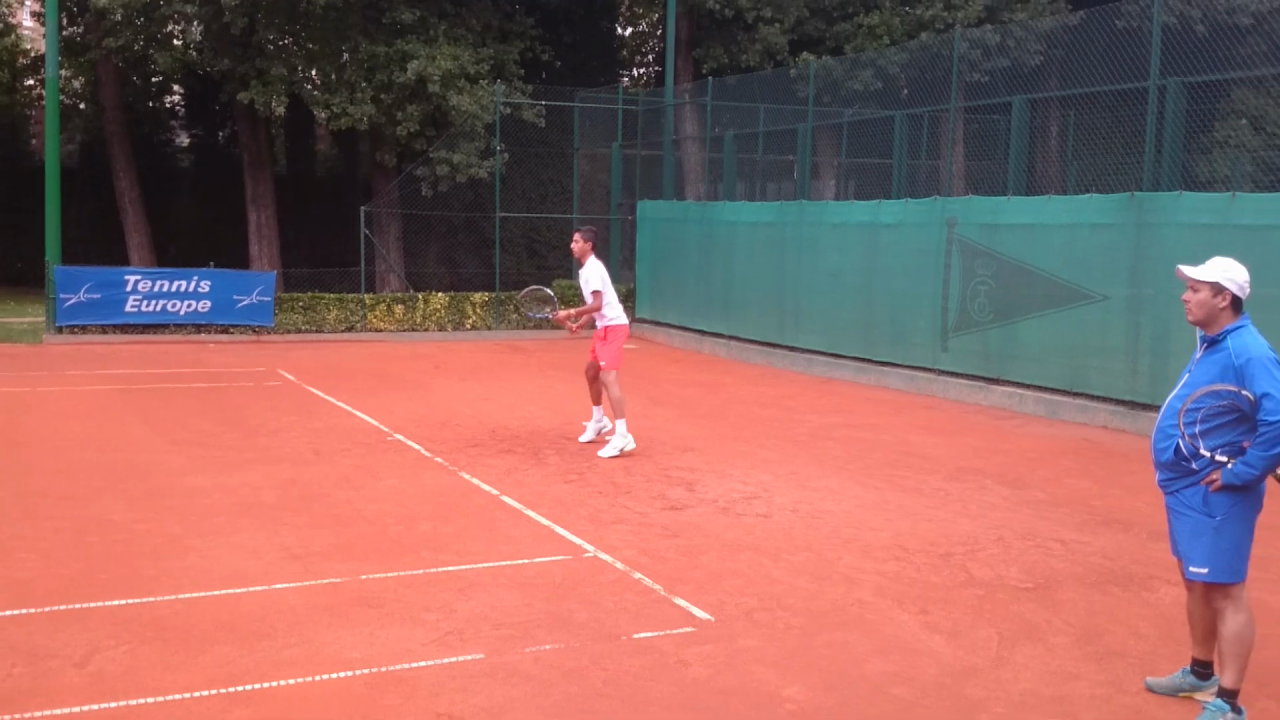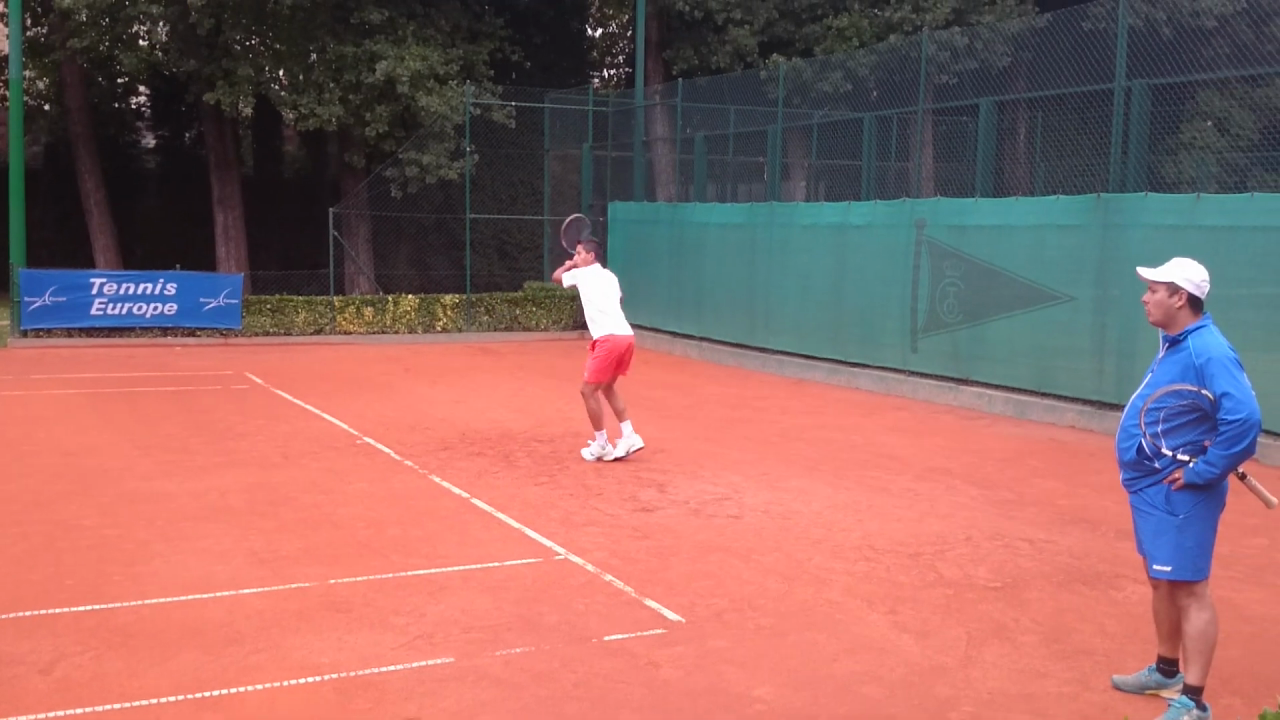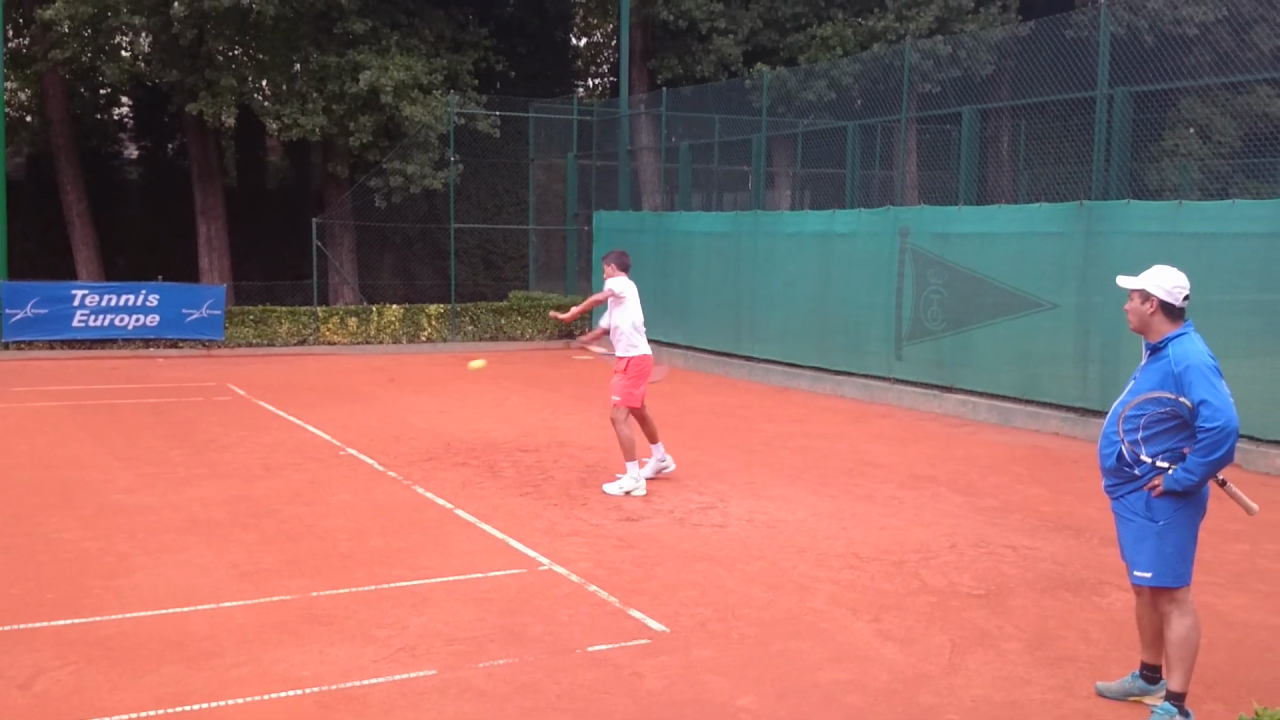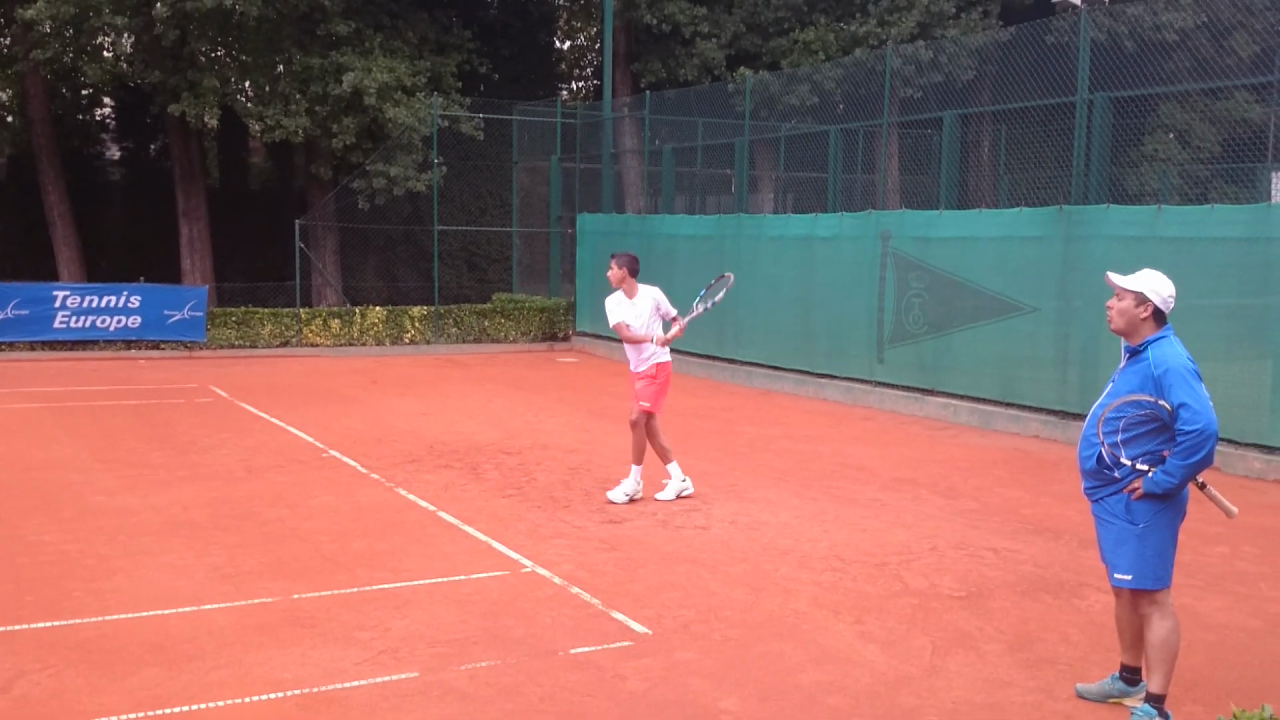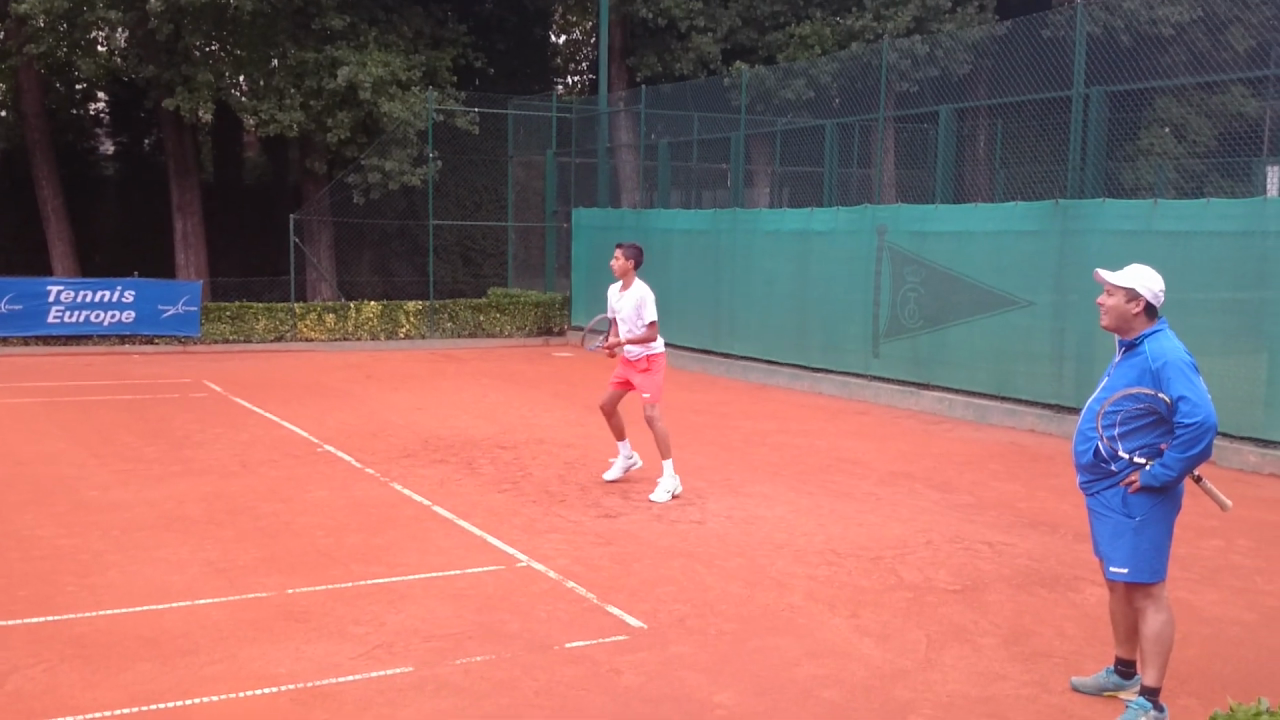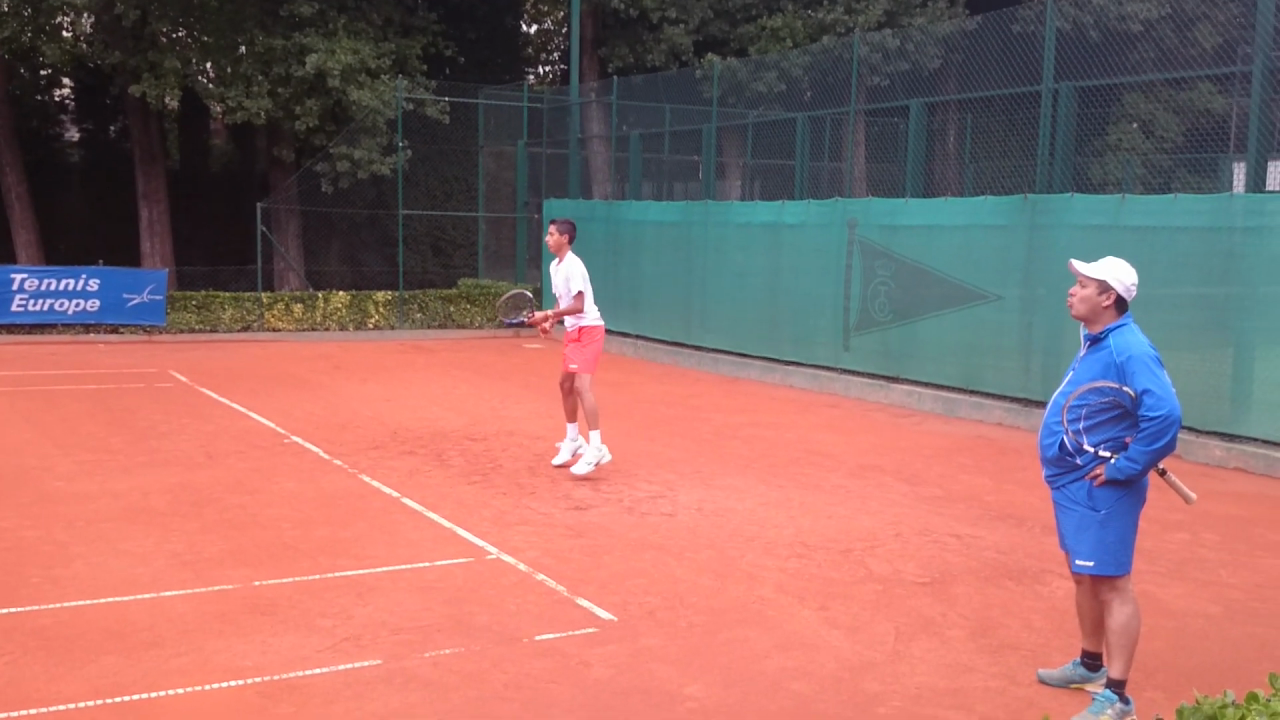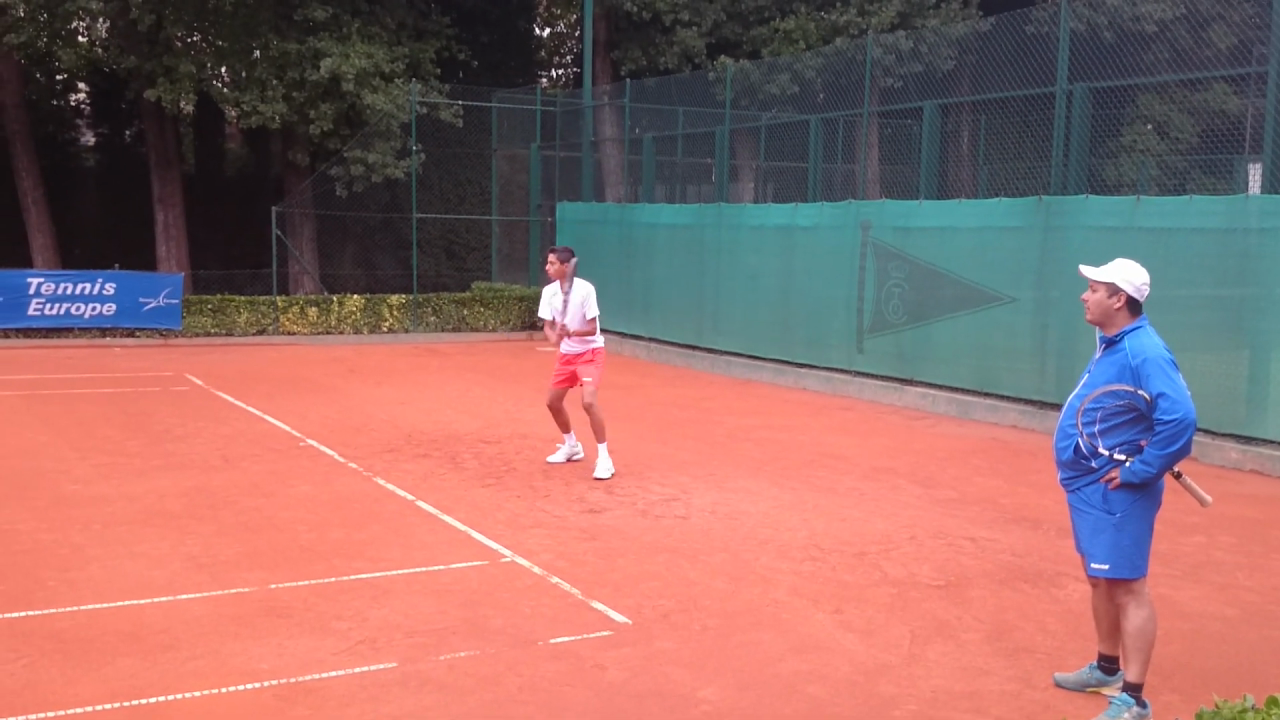
dt=0.5s
person 1, frame 1
right shoulder: (1210, 345)
left wrist: (1240, 473)
left hip: (1214, 496)
right hip: (1187, 488)
left knee: (1224, 593)
right knee: (1197, 584)
right ankle: (1200, 673)
person 1, frame 2
left shoulder: (1208, 351)
right shoulder: (1173, 345)
left elbow: (1244, 418)
left wrist: (1201, 472)
left hip: (1178, 495)
right hip: (1151, 487)
left knee: (1188, 590)
right knee: (1162, 583)
right ankle: (1166, 671)
person 1, frame 3
left shoulder: (1187, 358)
right shoulder: (1158, 353)
left elbow: (1221, 426)
left wrist: (1181, 479)
left hip: (1158, 501)
right hip: (1134, 495)
left knee: (1171, 597)
right knee: (1145, 591)
right ankle: (1150, 678)
person 1, frame 4
left shoulder: (1167, 362)
right shoulder: (1136, 356)
left elbow: (1201, 429)
left wrist: (1161, 482)
left hip: (1139, 504)
right hip: (1114, 497)
left knee: (1151, 599)
right knee: (1125, 593)
right ankle: (1129, 680)
person 1, frame 5
left shoulder: (1164, 355)
right shoulder: (1129, 350)
left elbow: (1200, 422)
left wrist: (1158, 475)
left hip: (1134, 497)
right hip: (1108, 490)
left knee: (1145, 593)
right knee: (1119, 586)
right ankle: (1124, 673)
person 1, frame 6
left shoulder: (1129, 348)
right shoulder: (1094, 343)
left elbow: (1165, 414)
left wrist: (1123, 468)
left hip: (1099, 490)
right hip: (1073, 483)
left knee: (1111, 585)
right knee: (1084, 578)
right ankle: (1090, 665)
person 1, frame 7
left shoulder: (1144, 353)
right shoulder: (1110, 346)
left elbow: (1179, 419)
left wrist: (1138, 472)
left hip: (1114, 493)
right hip: (1089, 487)
left knee: (1127, 589)
right knee: (1101, 582)
right ankle: (1107, 669)
person 2, frame 1
left shoulder: (593, 269)
right shoulder: (586, 270)
left elbow: (597, 305)
left wrist: (570, 314)
right wrist: (579, 324)
left hip: (613, 326)
right hip: (605, 327)
left knee: (609, 379)
right knee: (591, 372)
left ankle: (622, 436)
right ankle: (599, 421)
person 2, frame 2
left shoulder: (581, 274)
right shoulder: (610, 276)
left elbow: (556, 276)
left wrist: (569, 265)
left hip: (608, 339)
right hip: (626, 336)
left knee: (588, 391)
right knee: (607, 387)
left ankle: (601, 445)
right ankle: (629, 437)
person 2, frame 3
left shoulder: (620, 283)
right shoulder: (615, 298)
left elbow: (602, 296)
right elbow: (606, 328)
left wrist: (572, 314)
right wrist: (588, 338)
left hip: (634, 358)
right hip: (634, 357)
left knee: (619, 416)
right knee: (638, 410)
left ankle: (632, 478)
right ankle: (660, 459)
person 2, frame 4
left shoulder: (654, 295)
right shoulder: (612, 302)
left elbow: (678, 321)
right elbow: (625, 335)
left wrist: (675, 332)
right wrist: (652, 337)
left hip: (658, 366)
right hip: (638, 369)
left knee: (637, 421)
right knee: (648, 425)
left ankle: (634, 481)
right ankle: (679, 480)
person 2, frame 5
left shoulder: (643, 293)
right shoulder: (613, 291)
left elbow: (652, 334)
left wrist: (621, 341)
right wrist: (610, 342)
left hip: (650, 358)
right hip: (628, 358)
left knee: (652, 416)
right knee: (606, 405)
left ankle: (670, 478)
right ankle: (627, 457)
person 2, frame 6
left shoulder: (572, 265)
right shoulder: (555, 266)
left elbow: (578, 306)
left wrist: (547, 315)
right wrist: (550, 321)
left hip: (588, 330)
right hip: (576, 331)
left knee: (582, 387)
right knee: (566, 384)
left ankle: (596, 448)
right ankle: (573, 442)
person 2, frame 7
left shoulder: (585, 289)
right shoulder: (548, 292)
left elbow: (592, 328)
right elbow: (548, 327)
left wrist: (570, 332)
right wrist: (555, 336)
left hip: (591, 352)
right hip: (567, 354)
left knee: (589, 402)
right knee: (553, 401)
left ankle: (604, 457)
right ankle: (571, 445)
